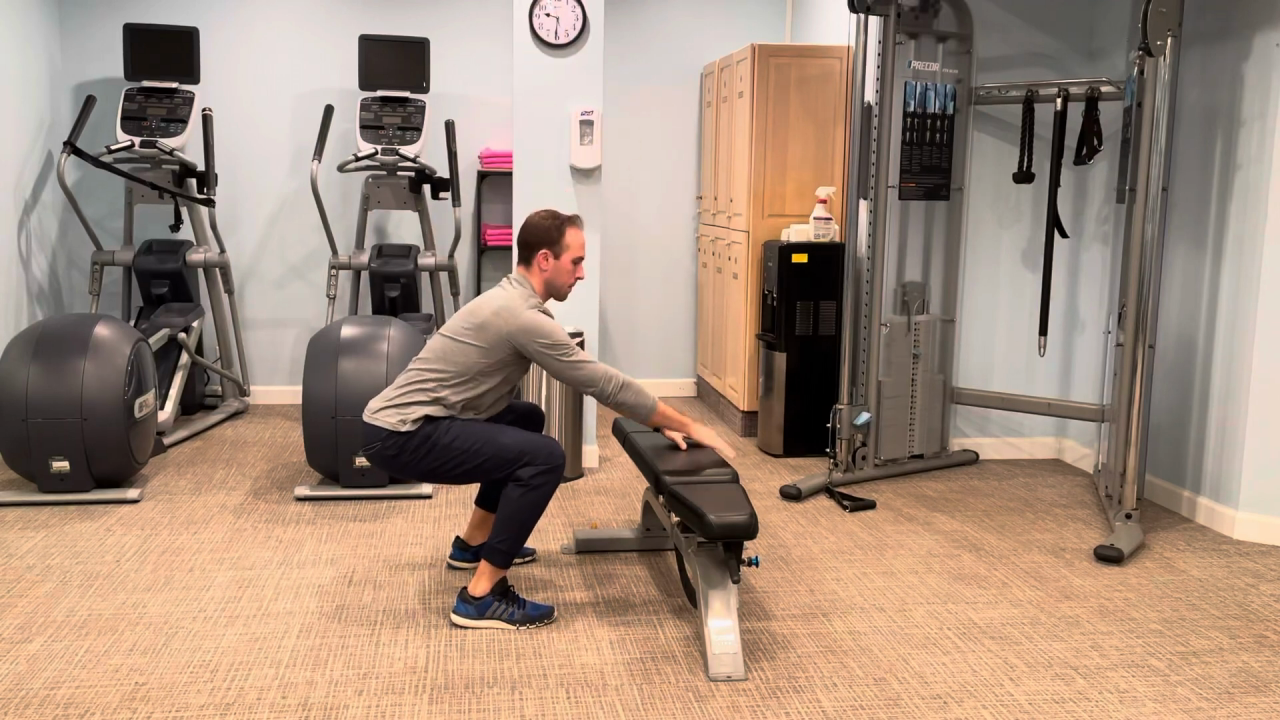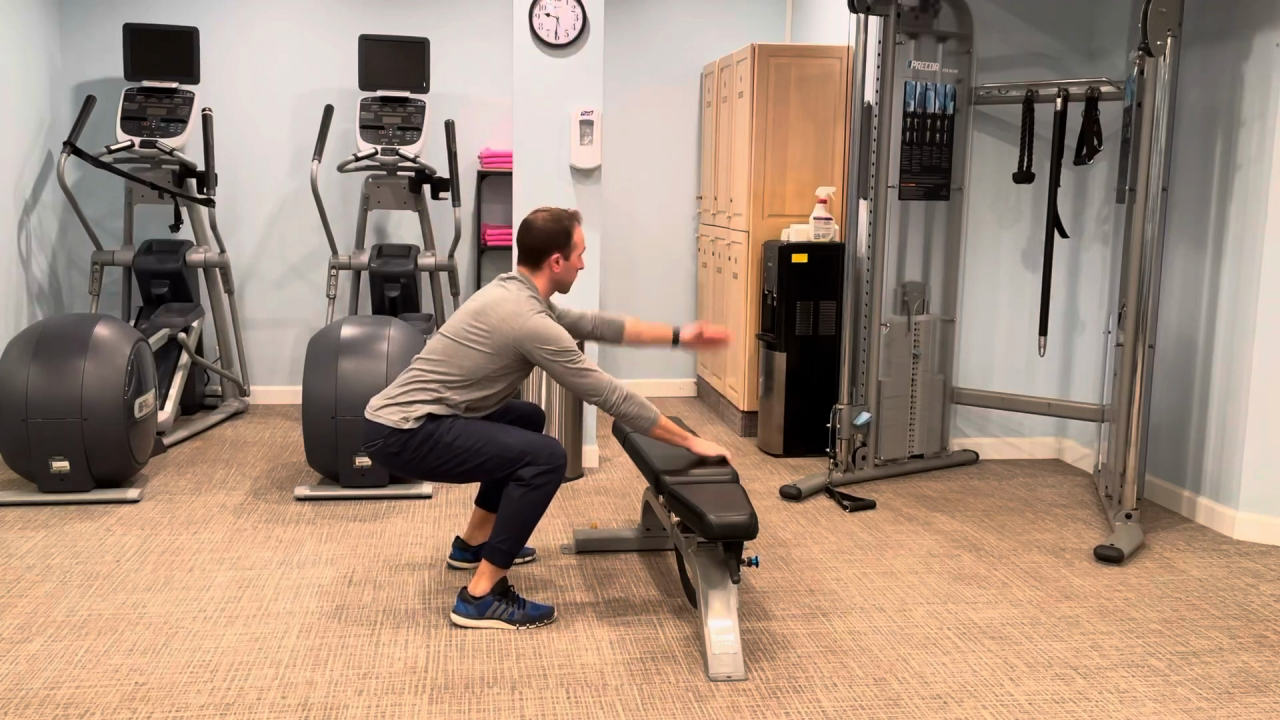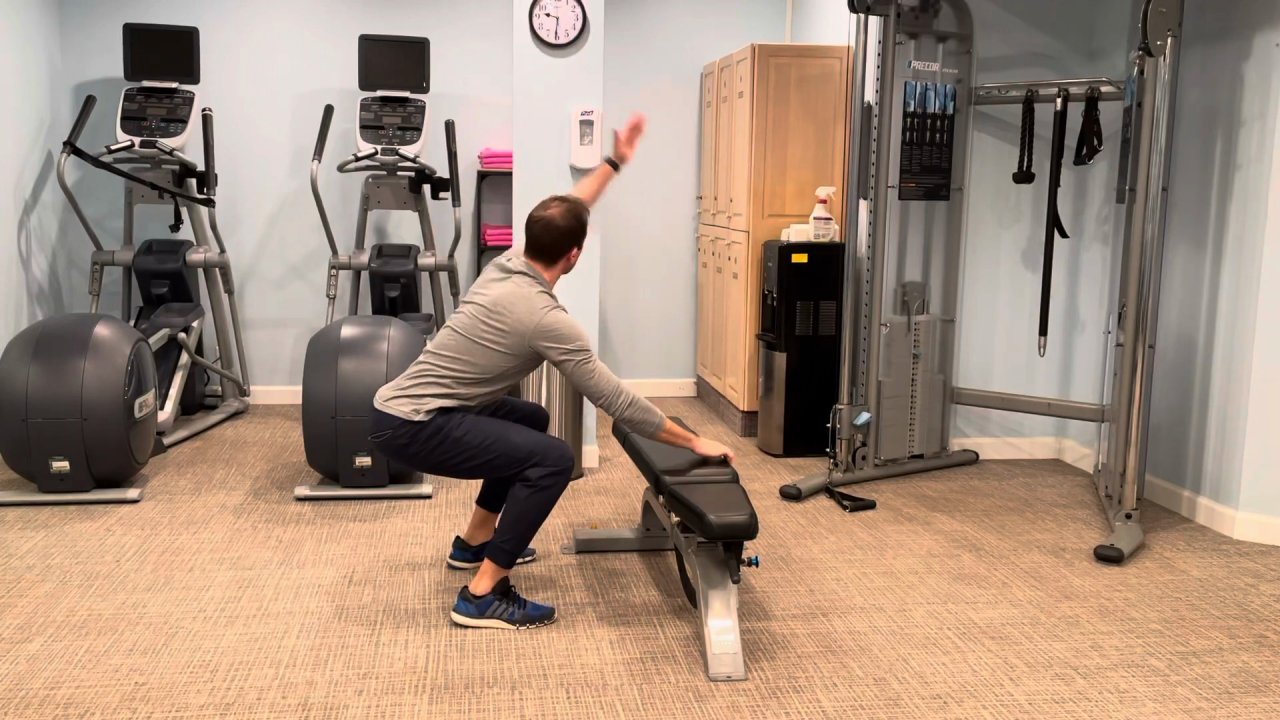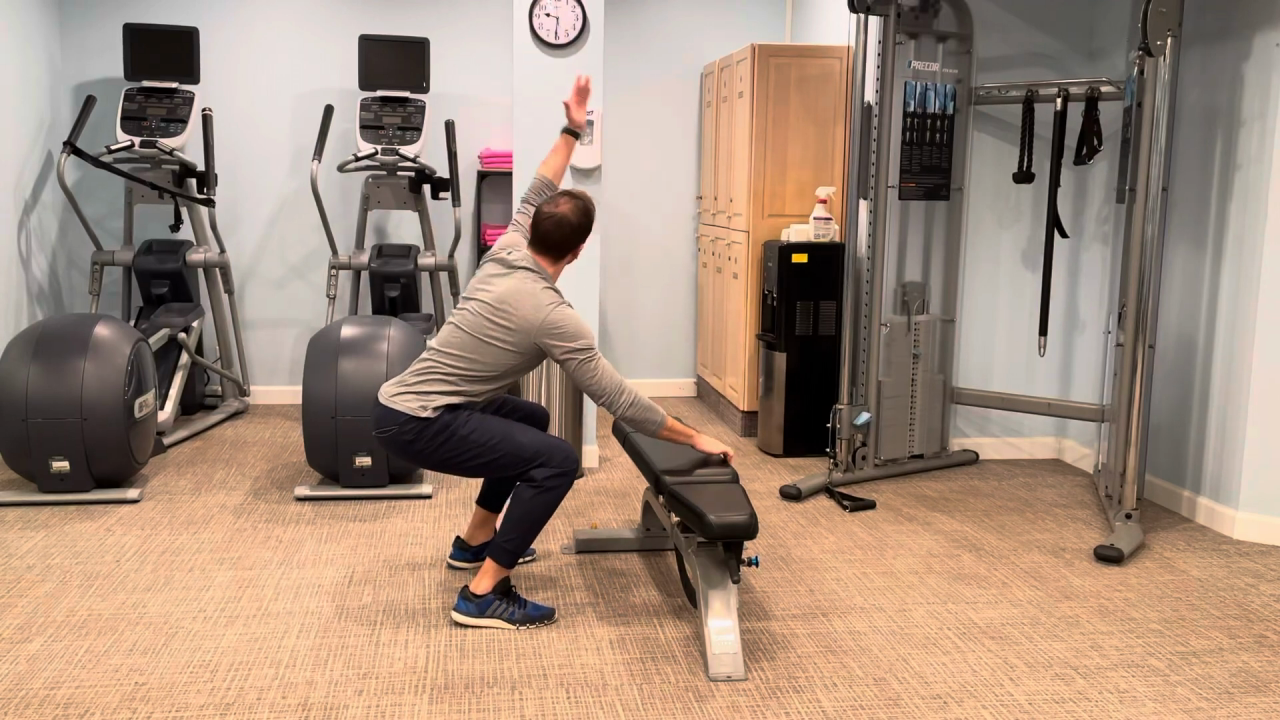
dt=0.3s
person 1, frame 1
left shoulder: (517, 305)
right shoulder: (522, 316)
left elbow: (592, 378)
right elbow: (607, 384)
left wrist: (663, 424)
right wrist: (689, 424)
left hip: (409, 421)
right hip: (399, 435)
left knee: (526, 420)
right knee: (542, 457)
left ankle: (473, 542)
right ankle: (481, 596)
person 1, frame 2
left shoulder: (513, 291)
right shoulder: (528, 322)
left elbow: (591, 324)
right elbow: (610, 395)
left wrist: (676, 336)
right wrist: (690, 440)
left hip: (404, 418)
right hip: (401, 435)
left knee: (527, 420)
right knee: (544, 458)
left ankle: (474, 542)
right ankle: (481, 597)
person 1, frame 3
left shoulder: (503, 267)
right shoulder: (543, 319)
left elbow: (562, 218)
right elbow: (617, 401)
left wrist: (614, 162)
right wrist: (694, 442)
left hip: (408, 408)
right hip: (409, 426)
left knee: (528, 423)
right knee: (551, 460)
left ankle: (475, 543)
right ankle: (482, 596)
person 1, frame 4
left shoulder: (501, 257)
right shoulder: (549, 315)
left elbow: (537, 198)
right elbow: (618, 398)
left wrist: (571, 132)
right wrist: (694, 438)
left hip: (409, 403)
right hip: (414, 423)
left knee: (530, 420)
right knee: (556, 460)
left ankle: (476, 541)
right ankle: (482, 595)
